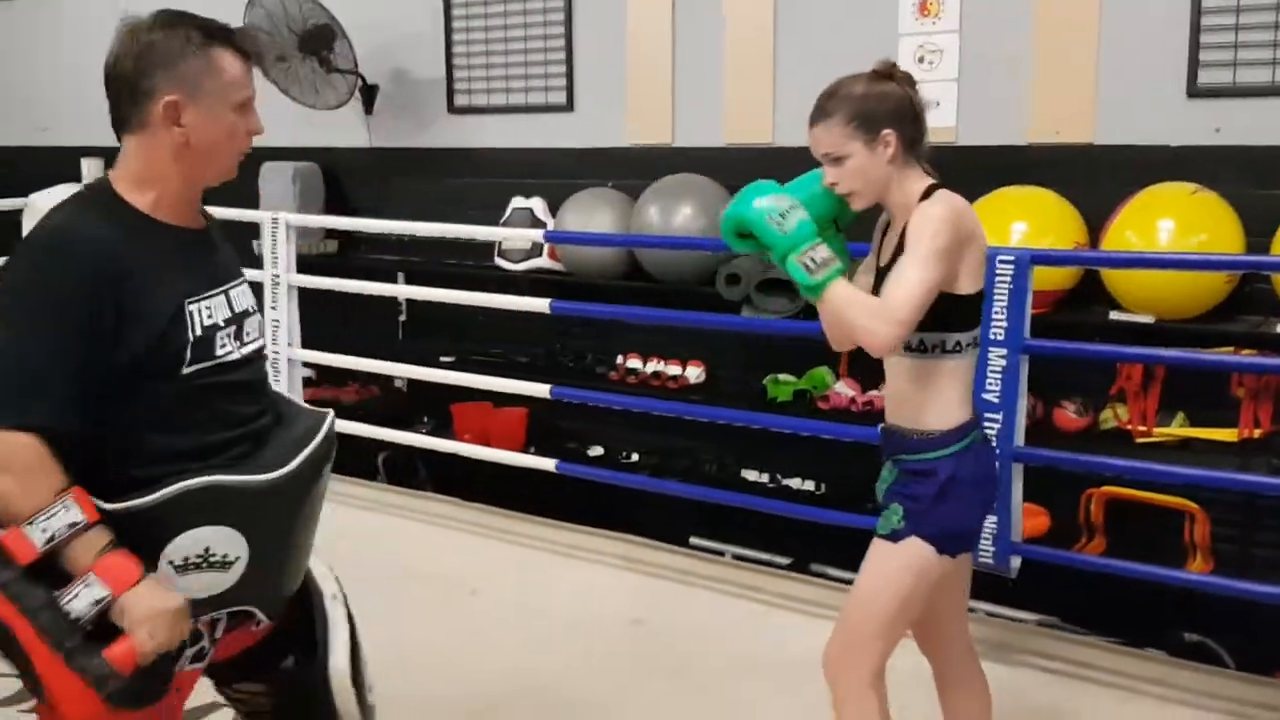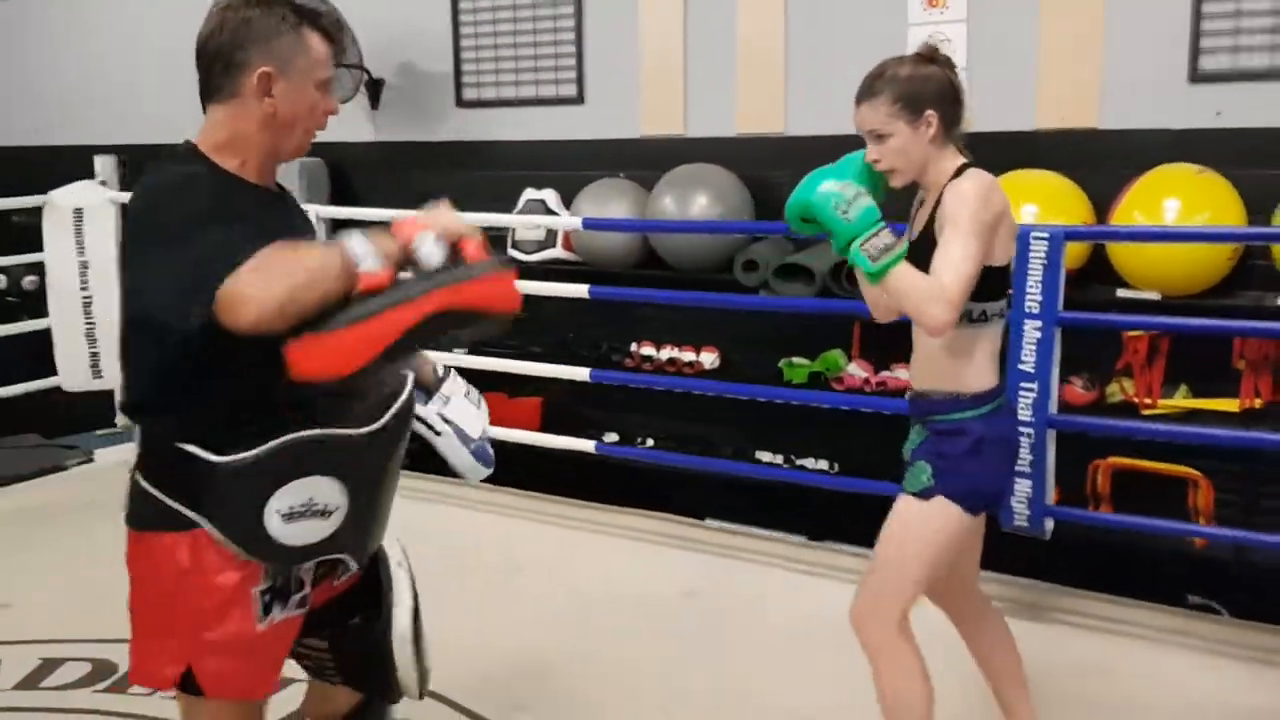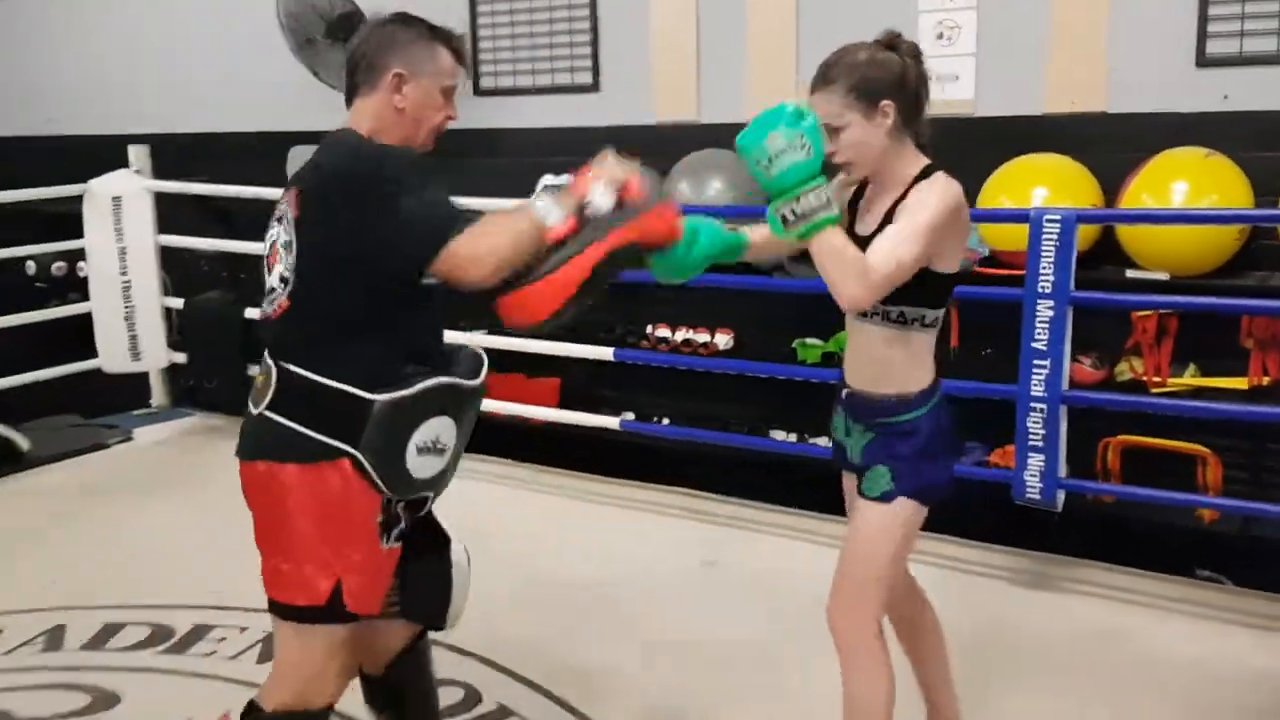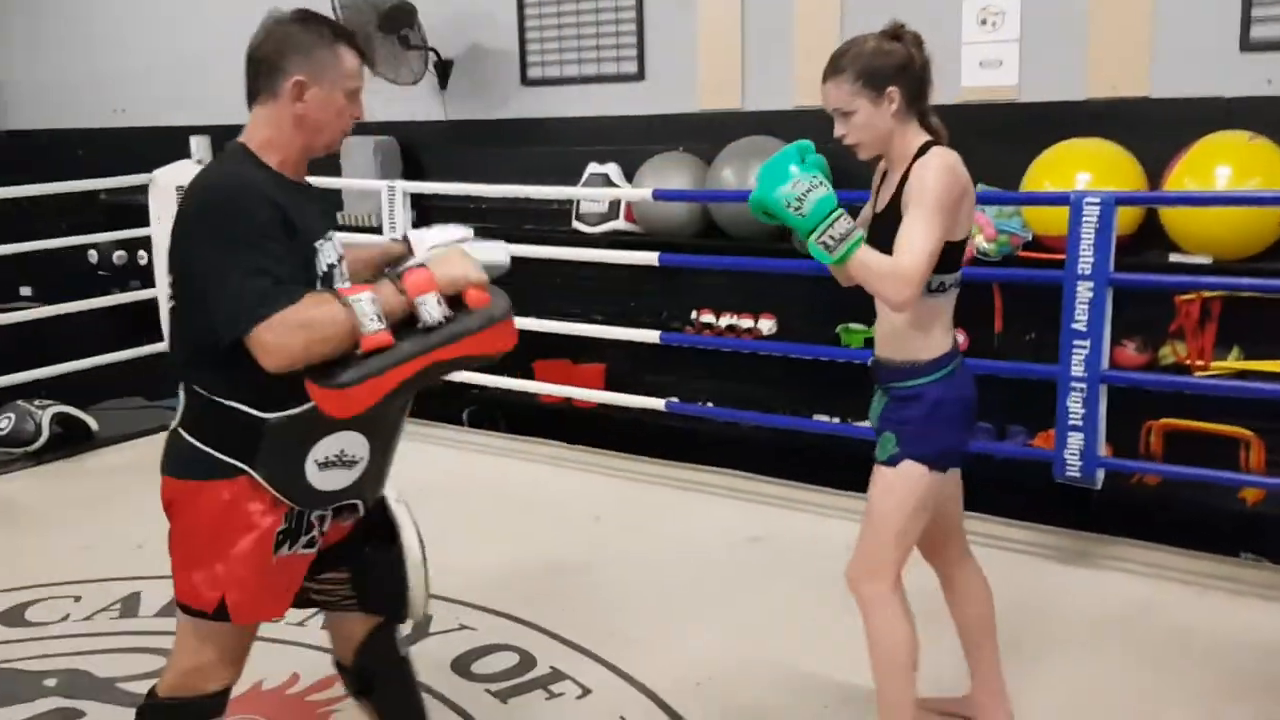
dt=0.5s
person 1, frame 1
left shoulder: (201, 233)
right shoulder: (70, 255)
left wrist: (311, 441)
right wrist: (117, 582)
left hip: (253, 563)
right hip: (134, 585)
person 1, frame 2
left shoulder: (265, 200)
right shoulder: (178, 201)
right elbow: (255, 301)
left wrist: (420, 378)
right wrist: (398, 244)
left hip: (310, 518)
right hip: (218, 528)
person 1, frame 3
left shoulder: (331, 173)
right shoulder: (372, 172)
right elbow: (475, 256)
right wrist: (578, 195)
left hip: (347, 450)
right hip: (322, 457)
left knee: (395, 618)
person 1, frame 4
left shoulder: (287, 185)
right shoulder: (229, 198)
right elbow: (283, 342)
left wrist: (401, 257)
right wrist: (414, 283)
left hip: (316, 466)
right hip: (239, 474)
left knee: (367, 615)
person 2, frame 1
left shoulder: (942, 215)
right shoulder: (893, 222)
left elbow: (883, 332)
right elbow: (846, 335)
left wrist: (799, 249)
right wrist: (820, 243)
left hip: (940, 468)
right hip: (924, 462)
left knee: (850, 665)
right knee: (944, 644)
person 2, frame 2
left shoulder: (972, 191)
right shoulder: (937, 199)
left elbow: (937, 308)
right elbow: (895, 302)
left wrist: (858, 232)
right wrist: (851, 224)
left hip: (968, 430)
right hip: (947, 424)
left knee: (877, 614)
right knee: (955, 596)
person 2, frame 3
left shoulder: (939, 197)
right shoulder: (863, 184)
left elbow: (858, 289)
right elbow: (780, 239)
left wrist: (801, 187)
right wrist: (714, 240)
left hip: (906, 429)
right hip: (859, 414)
left knee: (851, 614)
right knee: (888, 582)
person 2, frame 4
left shoulder: (938, 169)
right shoulder: (891, 170)
left elbow: (899, 287)
right elbow: (851, 273)
left wrist: (820, 216)
right wrist: (806, 215)
left hip: (926, 394)
right hip: (913, 389)
left knee: (872, 574)
right knee: (944, 548)
